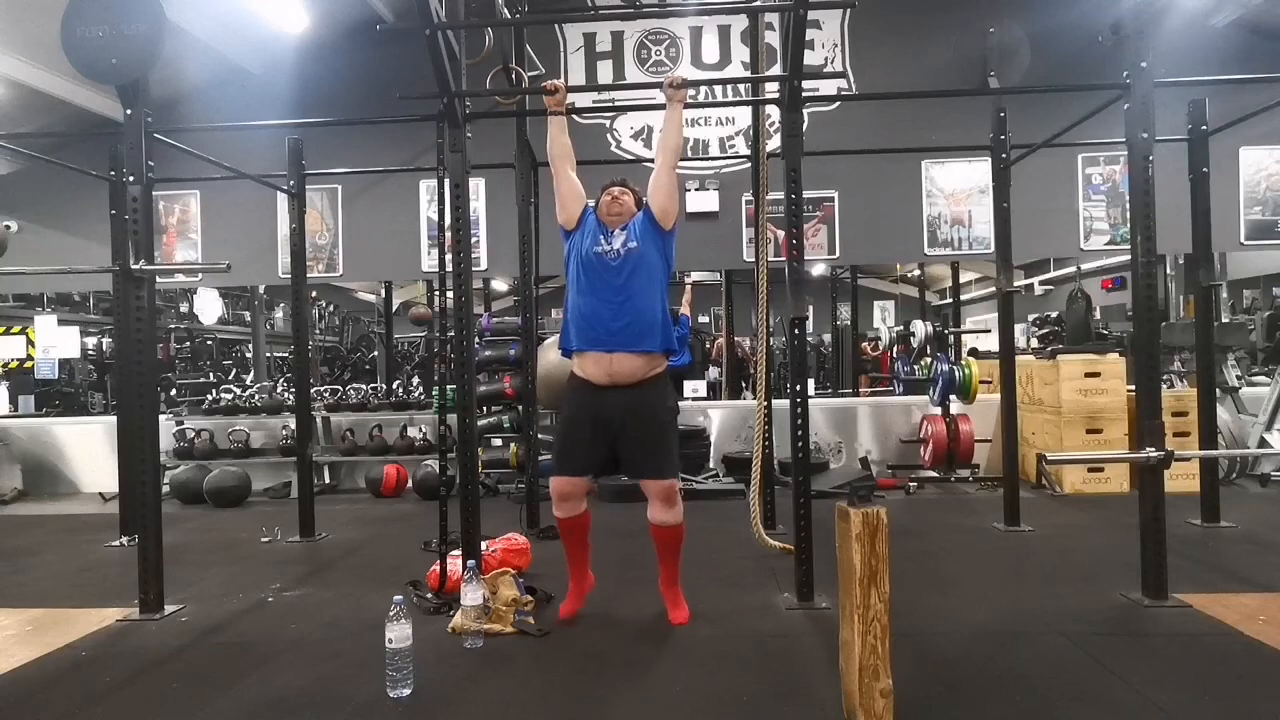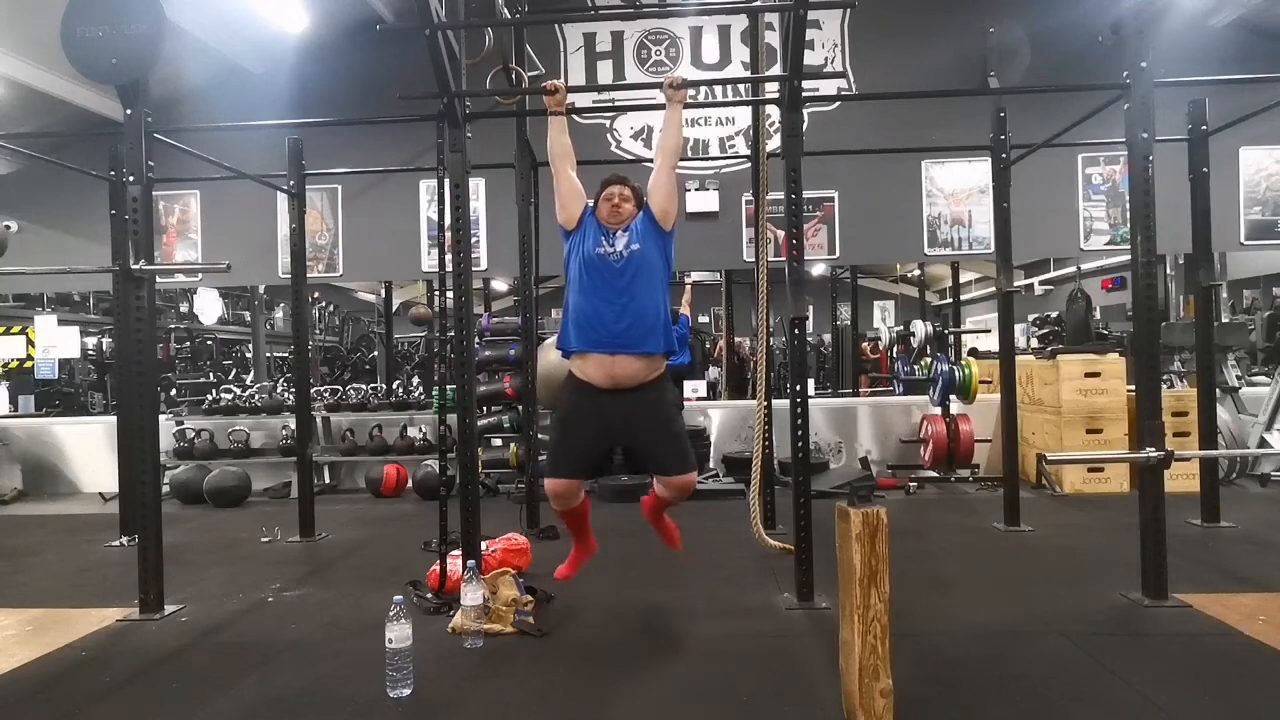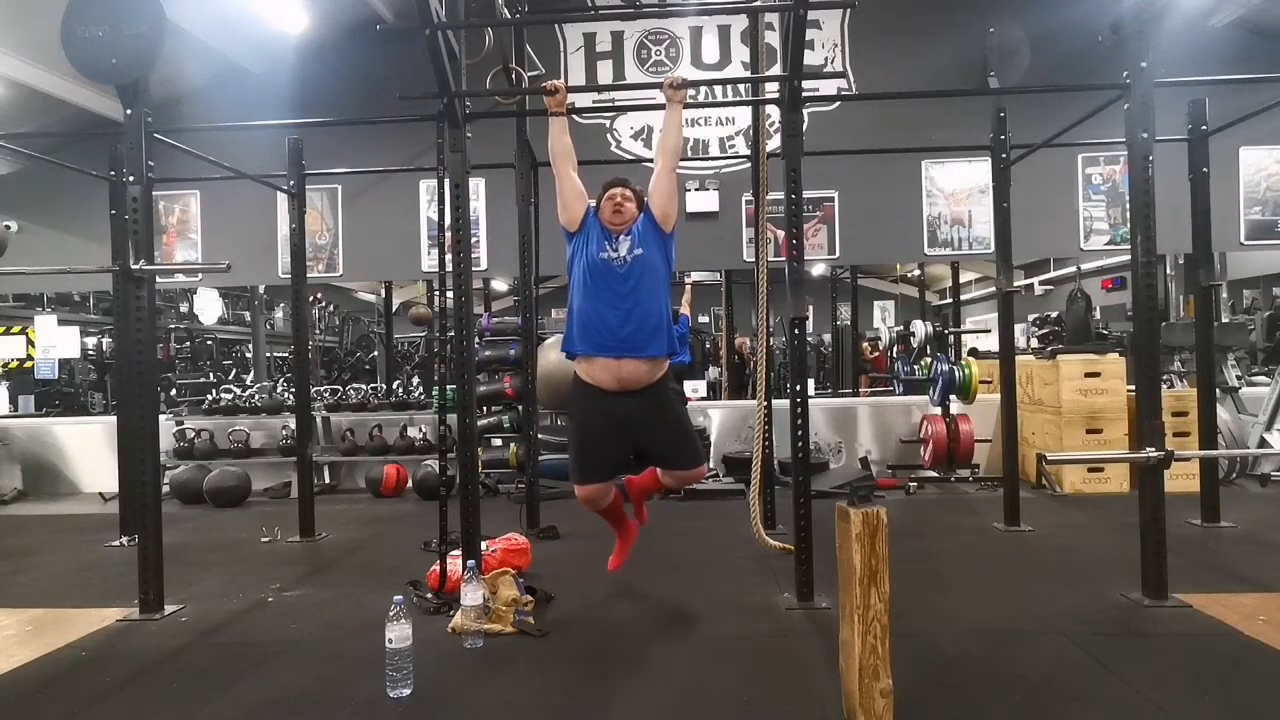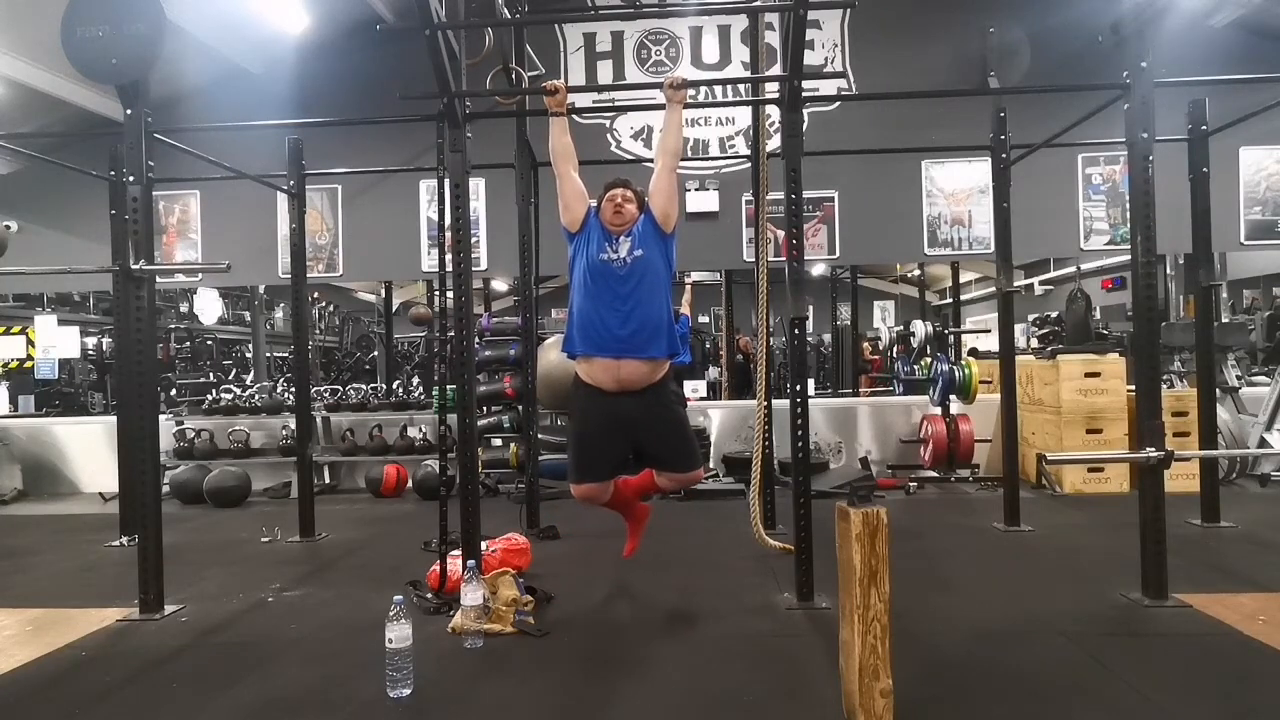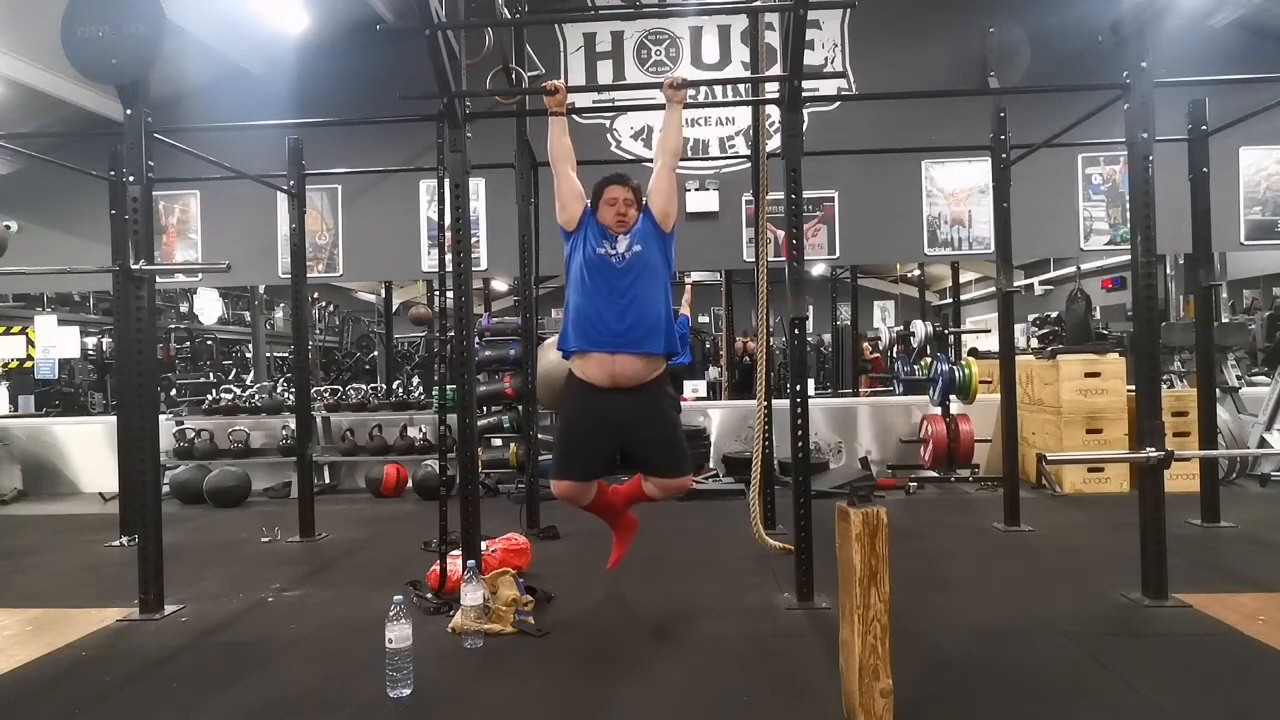
dt=0.5s
person 1, frame 1
left shoulder: (653, 228)
right shoulder: (580, 229)
left elbow: (665, 162)
right elbow: (563, 167)
left wrist: (675, 104)
right wrist: (556, 111)
left hip: (647, 388)
right hip: (586, 388)
left knee: (663, 490)
right knee: (565, 488)
left ankle: (670, 583)
right ankle: (580, 578)
person 1, frame 2
left shoulder: (653, 230)
right shoulder: (580, 231)
left elbow: (665, 162)
right elbow: (563, 169)
left wrist: (675, 105)
right wrist: (556, 112)
left hip: (648, 390)
right hip: (584, 392)
left knee: (682, 480)
right knee: (559, 487)
left ankle: (654, 509)
right ankle: (583, 543)
person 1, frame 3
left shoulder: (654, 231)
right shoulder: (582, 234)
left elbow: (665, 163)
right elbow: (564, 169)
left wrist: (674, 105)
right wrist: (557, 112)
left hip: (654, 390)
right hip: (593, 393)
left knee: (690, 470)
right knee: (590, 491)
left ankle: (638, 488)
right ankle: (625, 527)
person 1, frame 4
left shoulder: (654, 233)
right shoulder: (583, 235)
left elbow: (666, 164)
right elbow: (565, 170)
left wrist: (674, 106)
right wrist: (557, 112)
left hip: (654, 391)
right hip: (594, 394)
left knee: (687, 473)
right knee: (587, 489)
left ankle: (633, 488)
right ankle: (631, 510)
person 1, frame 5
left shoulder: (654, 231)
right shoulder: (580, 233)
left elbow: (665, 163)
right elbow: (563, 169)
left wrist: (674, 105)
right wrist: (556, 112)
left hip: (648, 390)
right hip: (586, 391)
left knee: (674, 481)
right knee: (567, 486)
left ankle: (619, 499)
right ankle: (618, 517)
